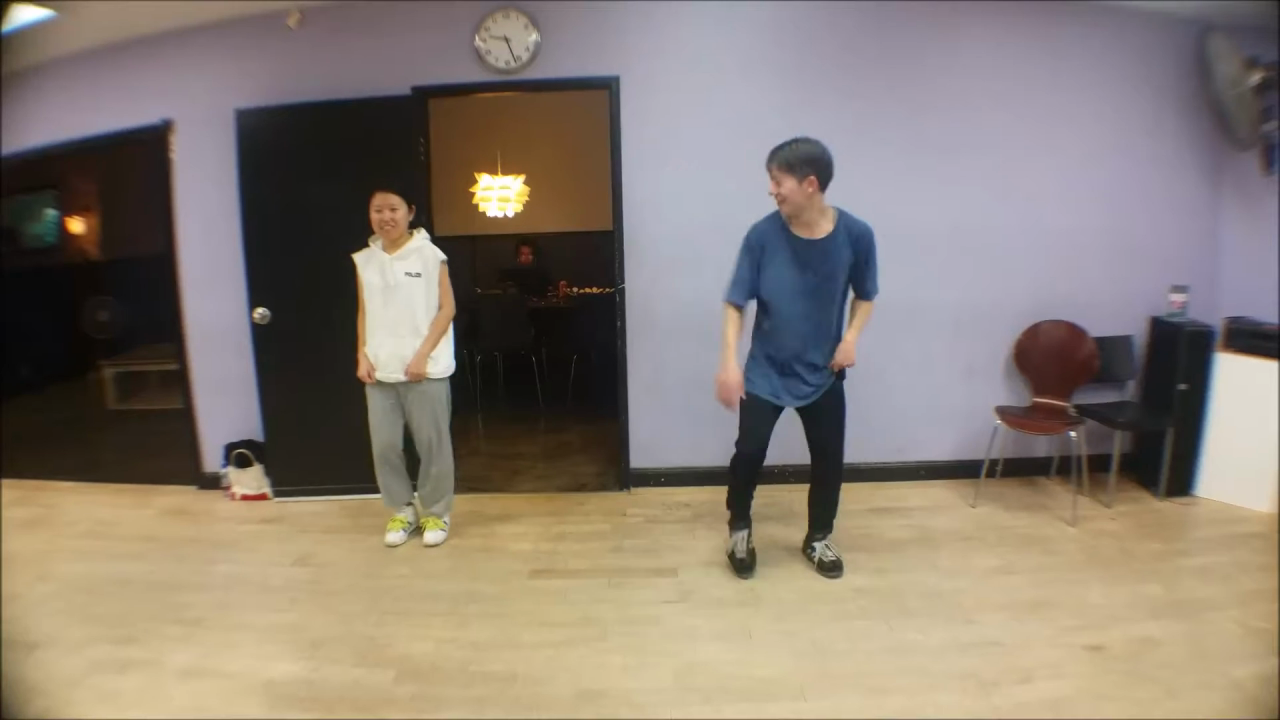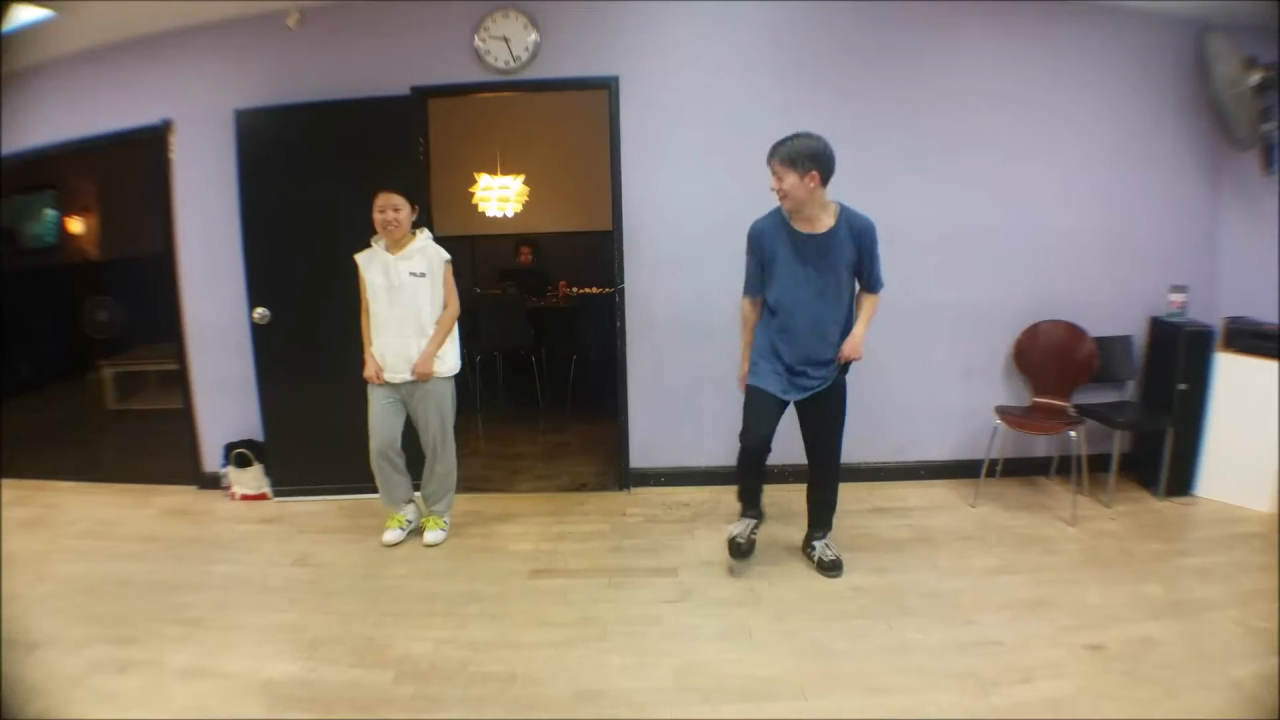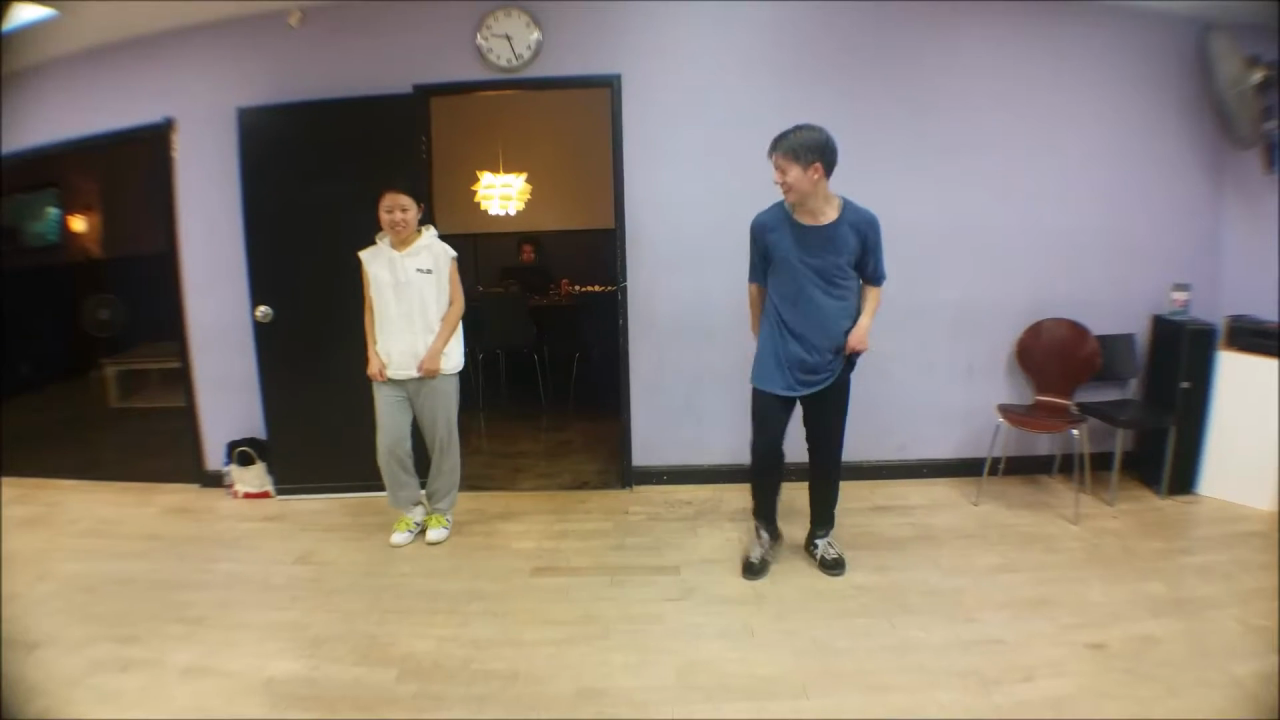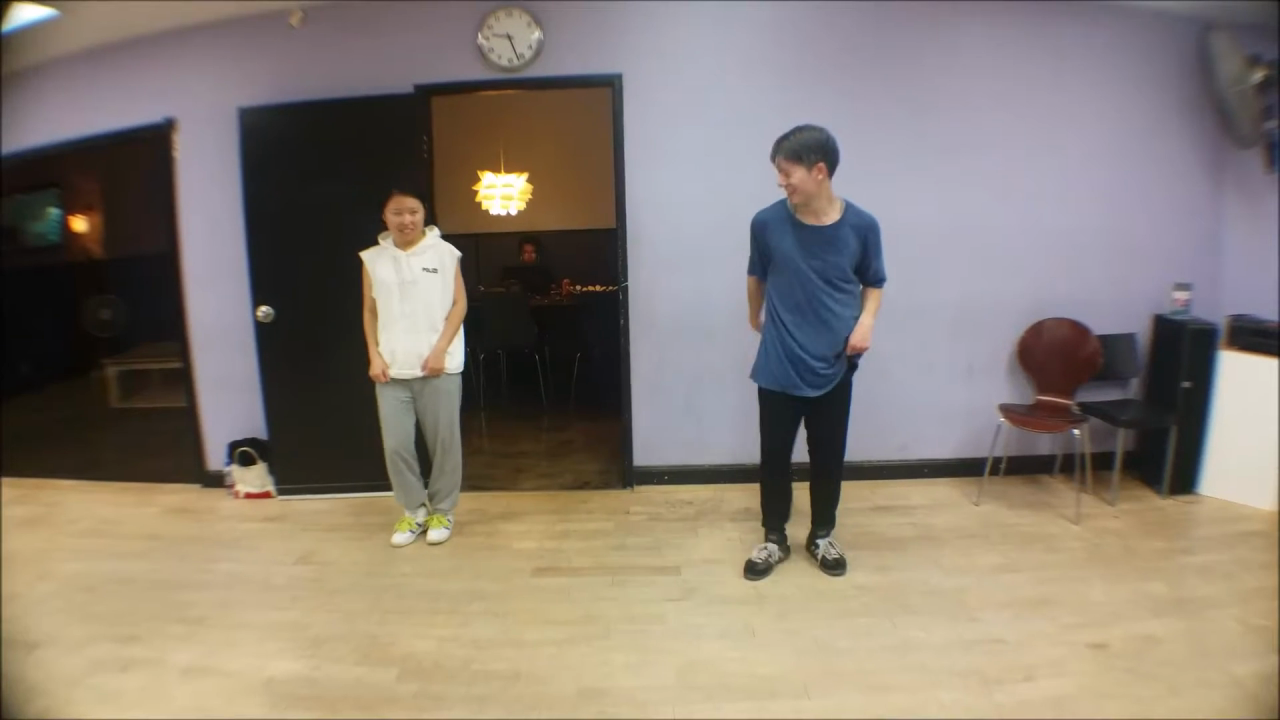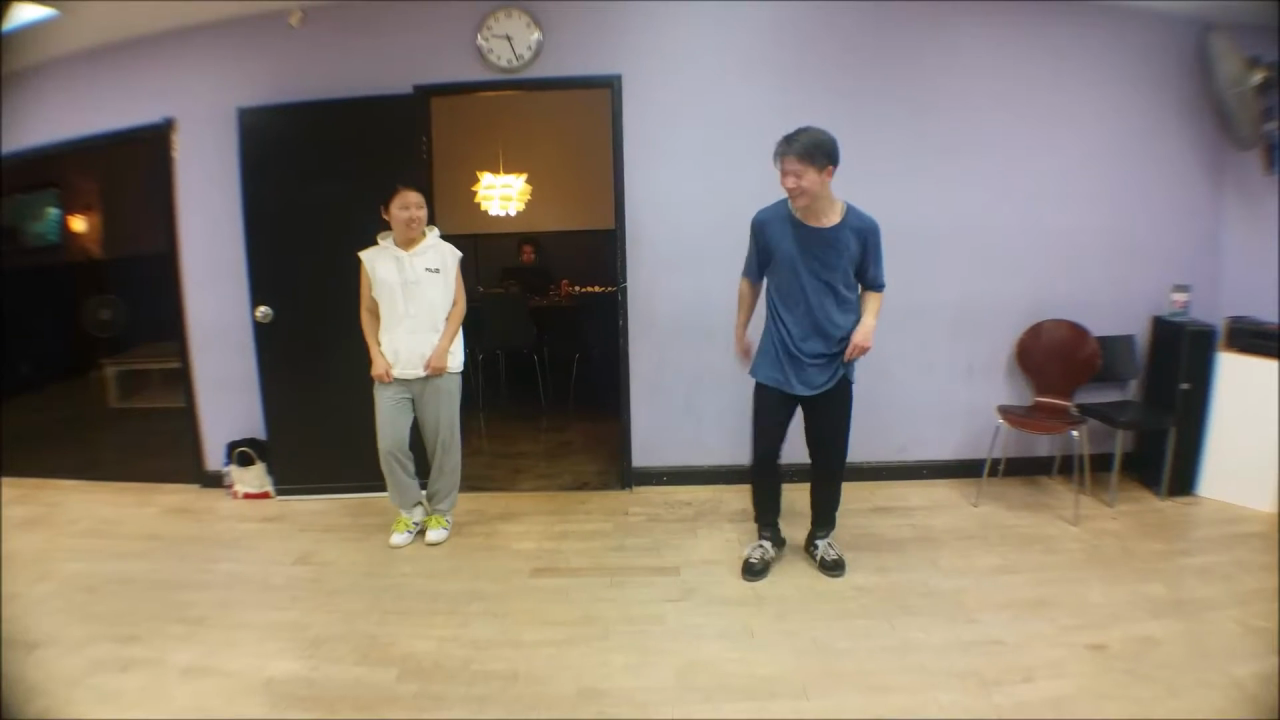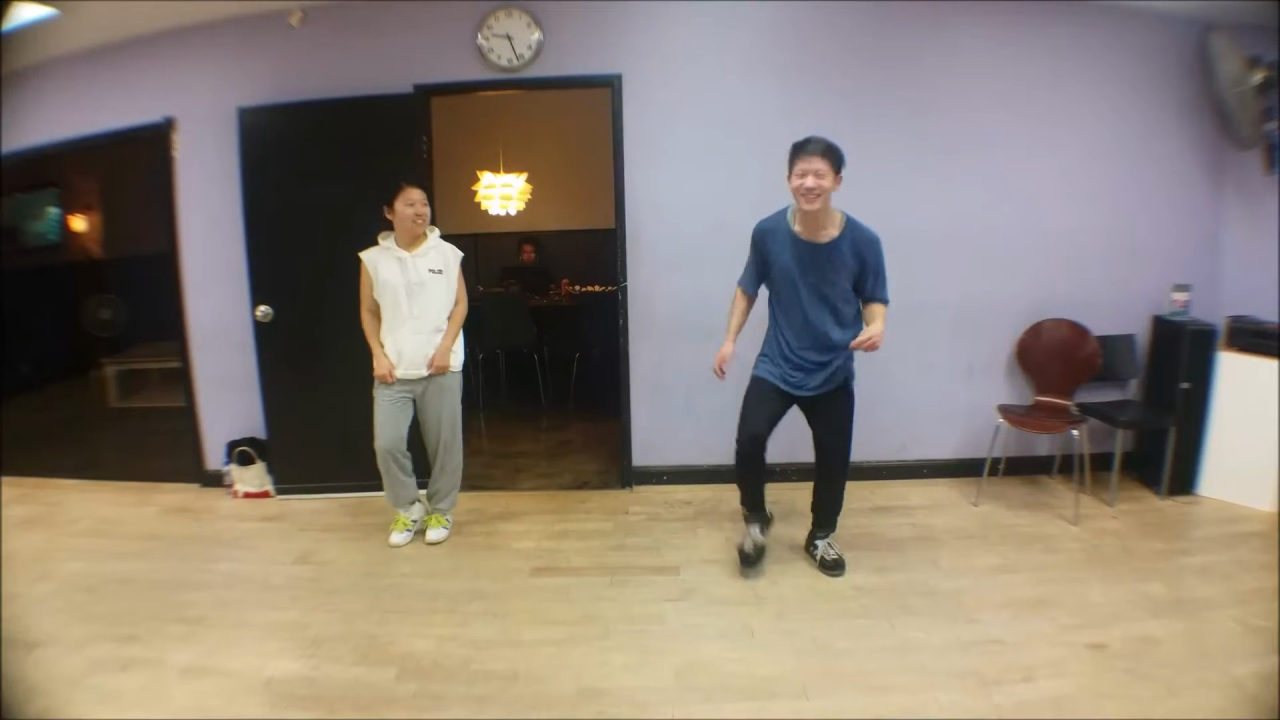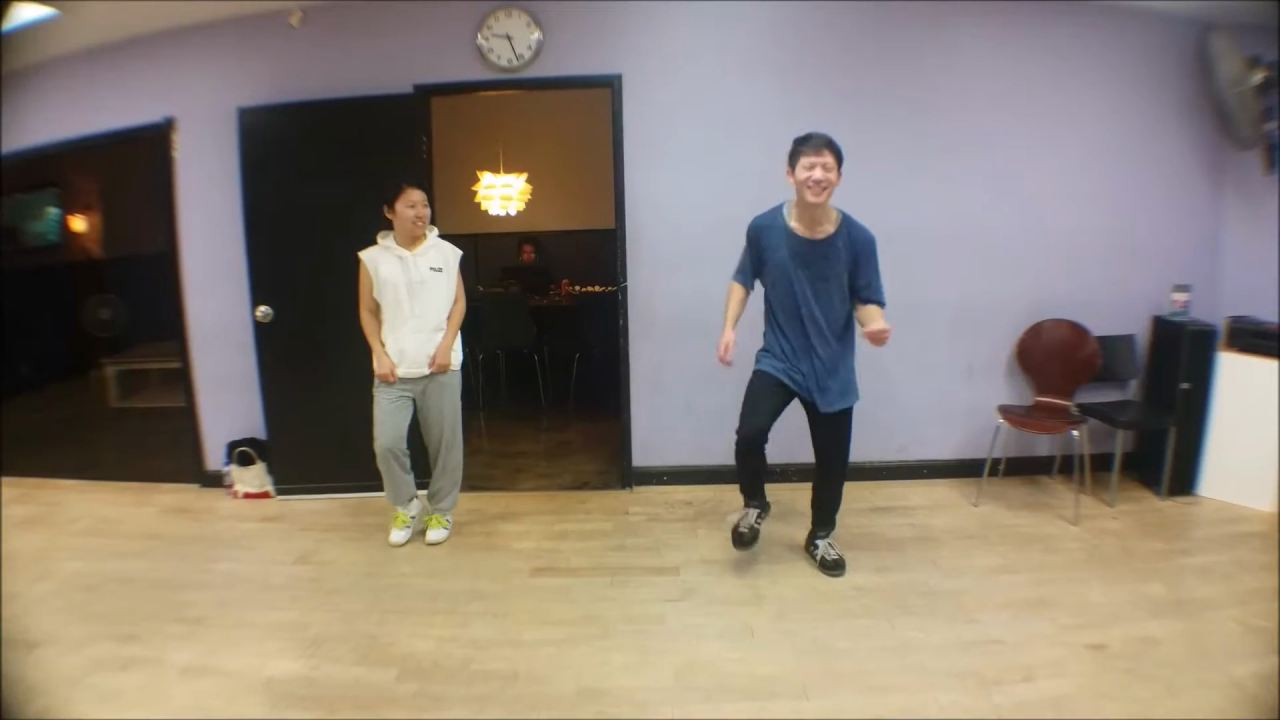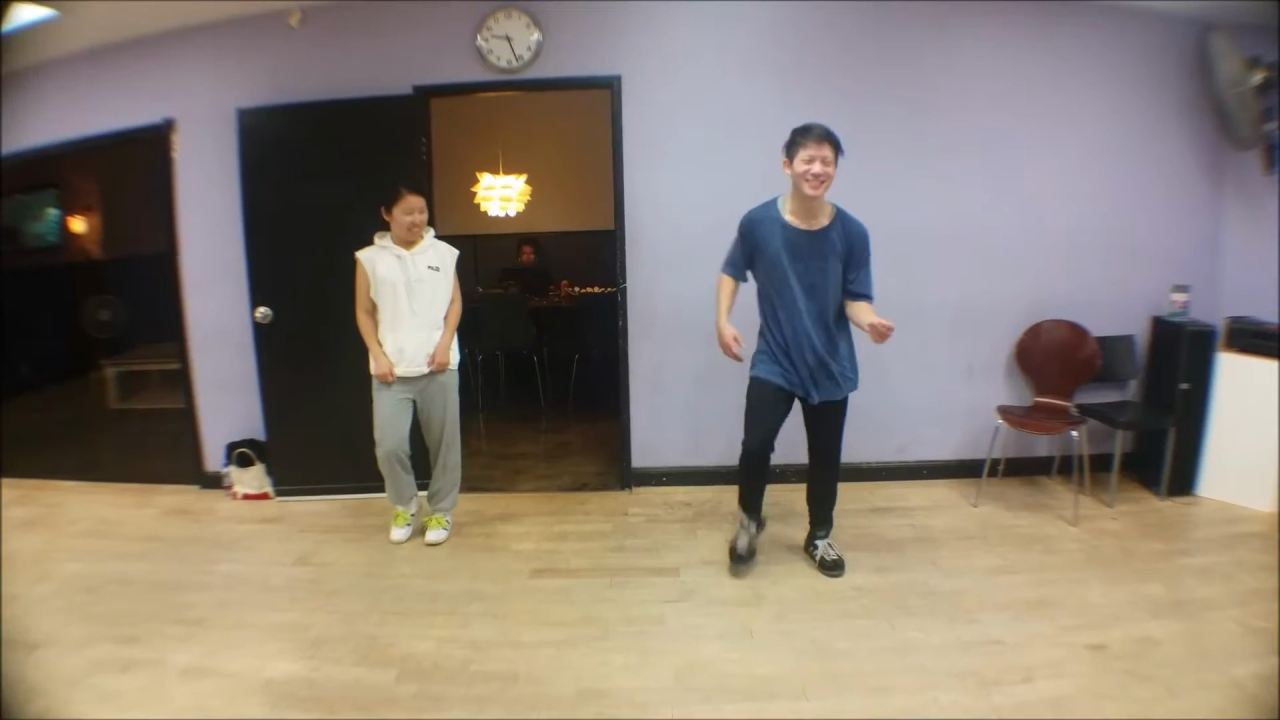
dt=0.1s
person 1, frame 1
left shoulder: (856, 235)
right shoulder: (761, 236)
left elbow: (864, 295)
right elbow: (736, 302)
left wrist: (850, 339)
right wrist: (730, 361)
left hip: (822, 372)
right hip: (767, 370)
left knee: (829, 460)
right knee: (748, 453)
left ankle: (819, 537)
right ankle: (739, 527)
person 1, frame 2
left shoulder: (858, 229)
right shoulder: (764, 231)
left elbow: (870, 287)
right elbow: (752, 296)
left wrist: (858, 331)
right wrist: (745, 356)
left hip: (826, 367)
right hip: (771, 364)
left knee: (825, 458)
right knee: (754, 443)
left ankle: (818, 536)
right ankle: (749, 513)
person 1, frame 3
left shoulder: (860, 223)
right shoulder: (766, 224)
left elbow: (872, 280)
left wrist: (864, 323)
right wrist: (758, 325)
left hip: (831, 363)
right hip: (776, 363)
left knee: (826, 453)
right knee: (766, 450)
left ankle: (820, 535)
right ankle: (765, 529)
person 1, frame 4
left shoulder: (861, 226)
right shoulder: (767, 223)
left elbow: (873, 283)
left wrist: (865, 322)
right wrist: (755, 318)
left hip: (833, 365)
right hip: (779, 363)
left knee: (828, 454)
right knee: (775, 453)
left ankle: (821, 534)
right ankle: (773, 537)
person 1, frame 5
left shoulder: (860, 228)
right shoulder: (767, 222)
left elbow: (871, 287)
right elbow: (751, 277)
left wrist: (866, 325)
right wrist: (740, 330)
left hip: (834, 365)
right hip: (777, 363)
left knee: (829, 454)
right knee: (765, 451)
left ankle: (820, 536)
right ankle: (768, 536)
person 1, frame 6
left shoulder: (862, 240)
right shoulder: (768, 232)
left elbow: (874, 299)
right elbow: (748, 287)
left wrist: (875, 326)
right wrist: (730, 340)
left hip: (833, 371)
right hip: (777, 364)
left knee: (834, 459)
right knee: (749, 439)
left ankle: (821, 536)
right ankle: (755, 519)
person 1, frame 7
left shoulder: (858, 239)
right shoulder: (764, 228)
left elbow: (866, 303)
right elbow: (743, 280)
left wrist: (875, 326)
right wrist: (728, 328)
left hip: (833, 370)
right hip: (778, 359)
left knee: (832, 461)
right knee: (749, 434)
left ankle: (820, 535)
right ankle: (754, 503)
person 1, frame 8
left shoulder: (851, 232)
right shoulder: (758, 222)
left elbow: (855, 299)
right elbow: (731, 272)
left wrist: (871, 322)
right wrist: (723, 320)
left hip: (830, 364)
right hip: (773, 360)
left knee: (826, 458)
right knee: (756, 445)
left ankle: (819, 536)
right ankle: (749, 519)
person 2, frame 1
left shoulder: (429, 255)
right shoulder: (365, 260)
left elbow: (446, 308)
right elbow: (364, 312)
left wrist: (422, 355)
right wrist: (362, 356)
left hip: (425, 369)
right hip: (380, 371)
left knee: (432, 445)
right knee: (383, 446)
left ankle: (436, 513)
right ankle: (403, 511)
person 2, frame 2
left shoulder: (433, 255)
right shoulder: (367, 261)
left elbow: (451, 307)
right elbow: (367, 313)
left wrist: (429, 354)
right wrist: (369, 357)
left hip: (430, 369)
right hip: (385, 371)
left knee: (437, 444)
right knee: (382, 445)
left ankle: (437, 513)
right ankle: (403, 509)
person 2, frame 3
left shoulder: (440, 253)
right shoulder: (371, 259)
left elbow: (456, 304)
right elbow: (370, 311)
left wrist: (435, 350)
right wrist: (372, 354)
left hip: (436, 367)
right hip: (389, 369)
left knee: (441, 442)
right knee: (390, 446)
left ankle: (440, 511)
right ankle: (410, 511)
person 2, frame 4
left shoulder: (444, 253)
right shoulder: (373, 259)
left elbow: (459, 304)
right elbow: (369, 311)
left wrist: (440, 350)
right wrist: (374, 355)
left hip: (438, 367)
right hip: (392, 369)
left knee: (443, 443)
right knee: (396, 446)
left ankle: (441, 511)
right ankle: (414, 511)
person 2, frame 5
left shoulder: (445, 253)
right shoulder: (373, 259)
left elbow: (459, 304)
right elbow: (368, 311)
left wrist: (442, 348)
right wrist: (376, 355)
left hip: (439, 367)
right hip: (393, 369)
left knee: (443, 443)
right knee: (389, 444)
left ankle: (440, 511)
right ankle: (410, 511)
person 2, frame 6
left shoulder: (446, 254)
right shoulder: (373, 259)
left elbow: (460, 304)
right elbow: (368, 312)
left wrist: (445, 347)
right wrist: (379, 356)
left hip: (440, 366)
right hip: (395, 369)
left knee: (444, 443)
right knee: (387, 443)
left ankle: (440, 511)
right ankle: (408, 509)
person 2, frame 7
left shoulder: (446, 253)
right shoulder: (373, 258)
left elbow: (459, 302)
right elbow: (368, 312)
left wrist: (446, 346)
right wrist: (381, 356)
left hip: (440, 365)
right hip: (394, 368)
left knee: (445, 441)
right knee: (387, 442)
left ankle: (441, 511)
right ankle: (405, 506)
person 2, frame 8
left shoulder: (443, 253)
right shoulder: (370, 259)
left elbow: (455, 302)
right elbow: (364, 312)
left wrist: (444, 345)
right wrist: (378, 356)
left hip: (438, 365)
right hip: (392, 368)
left knee: (444, 442)
right knee: (390, 445)
left ankle: (440, 511)
right ankle: (405, 505)
